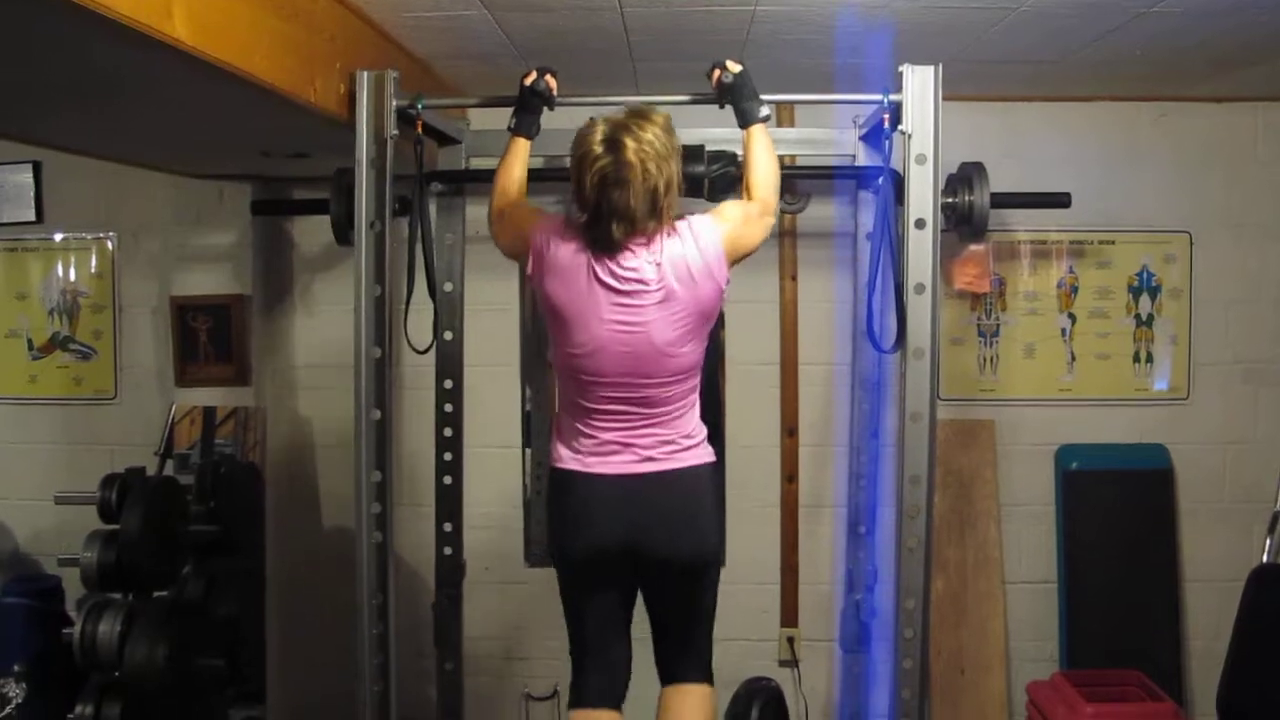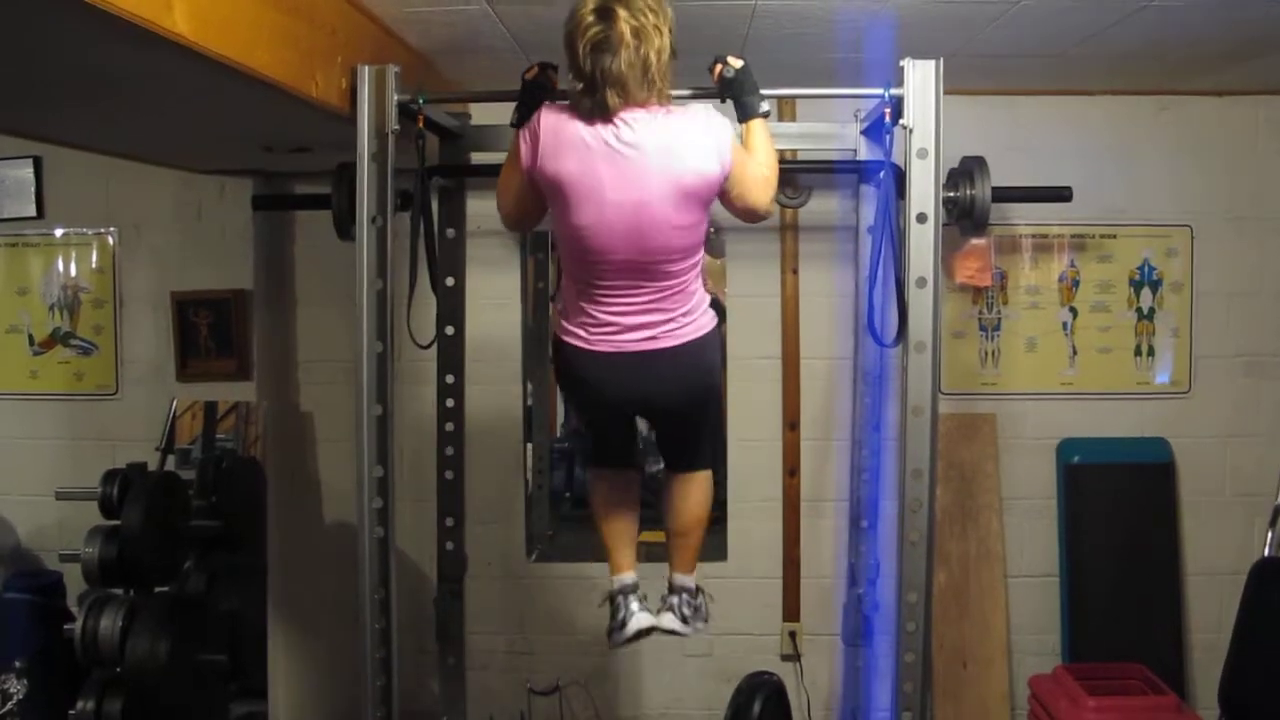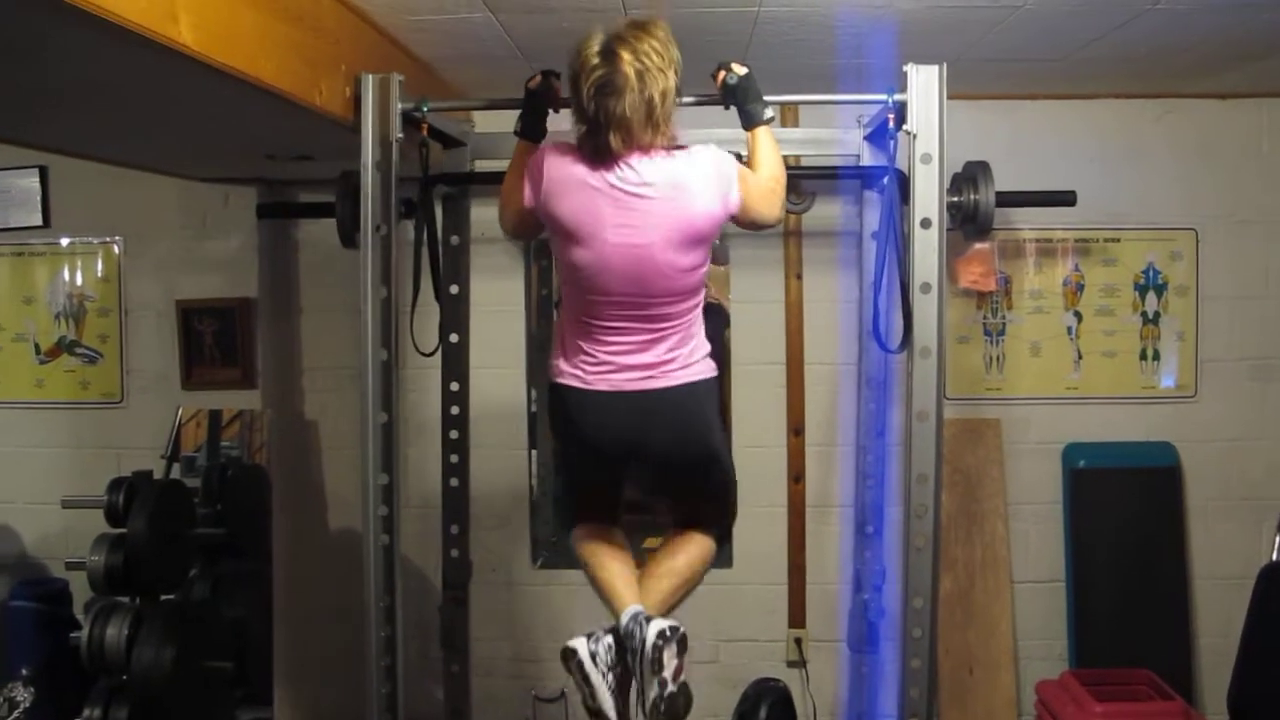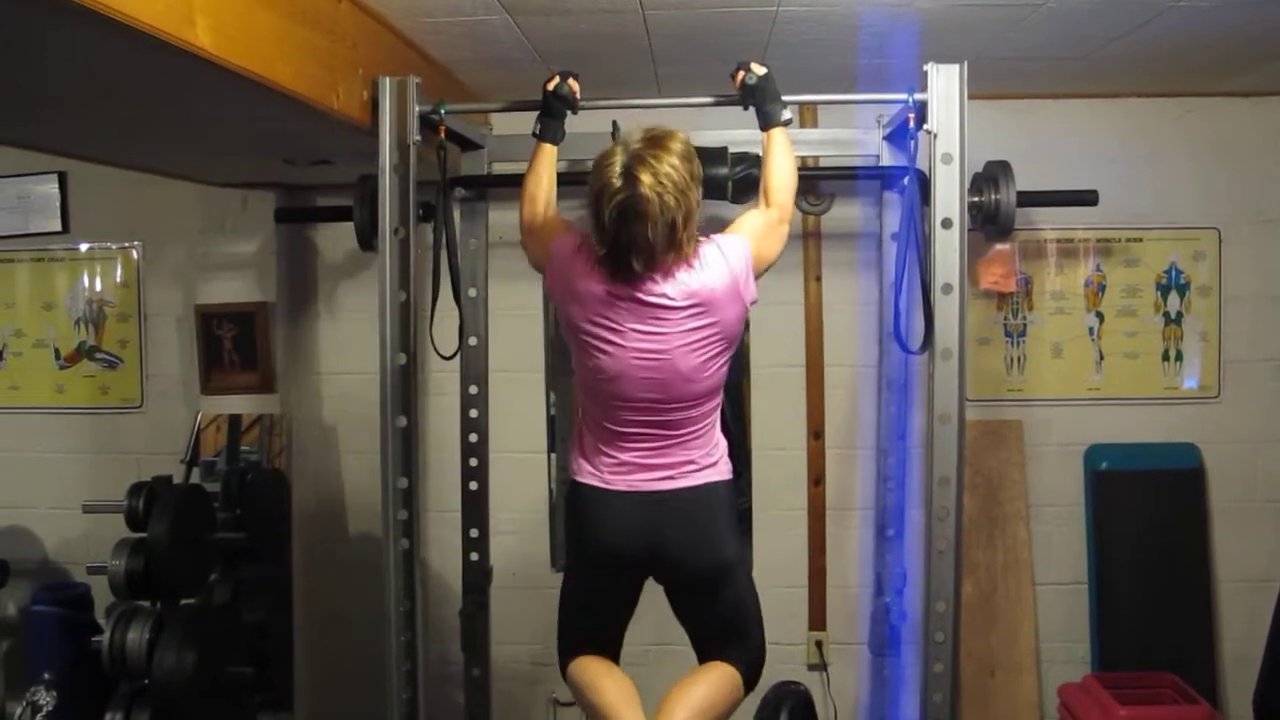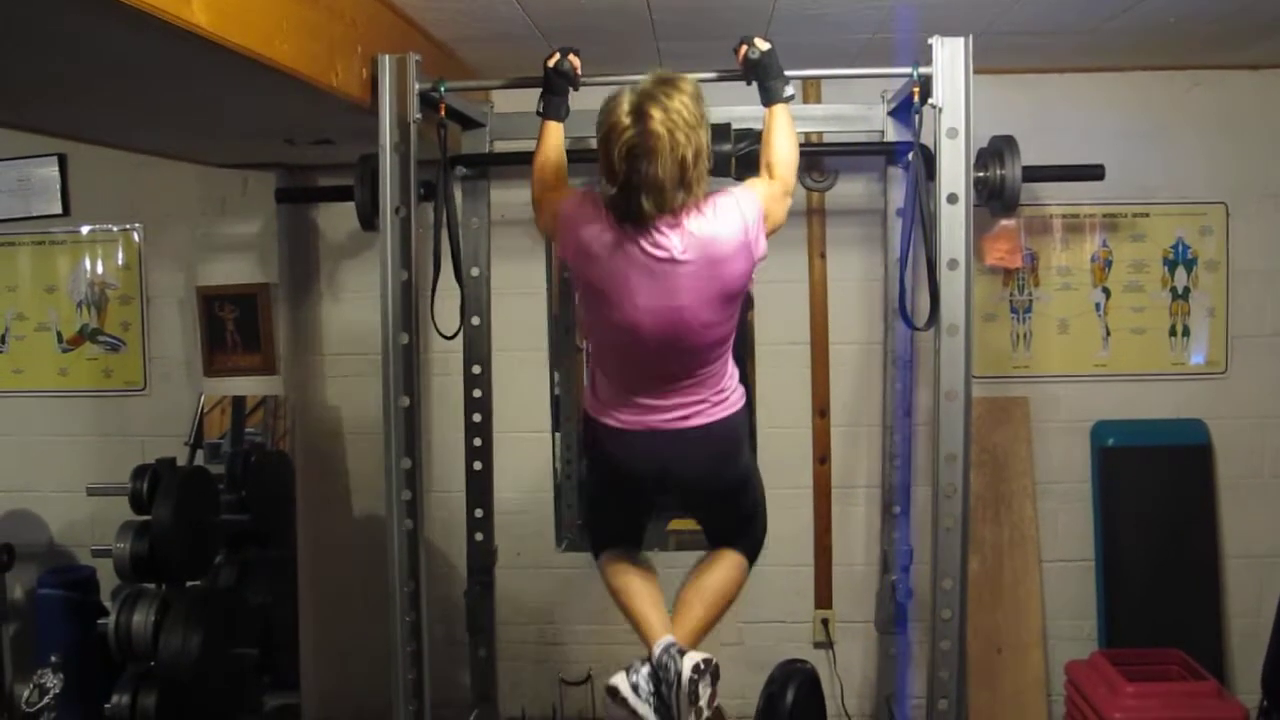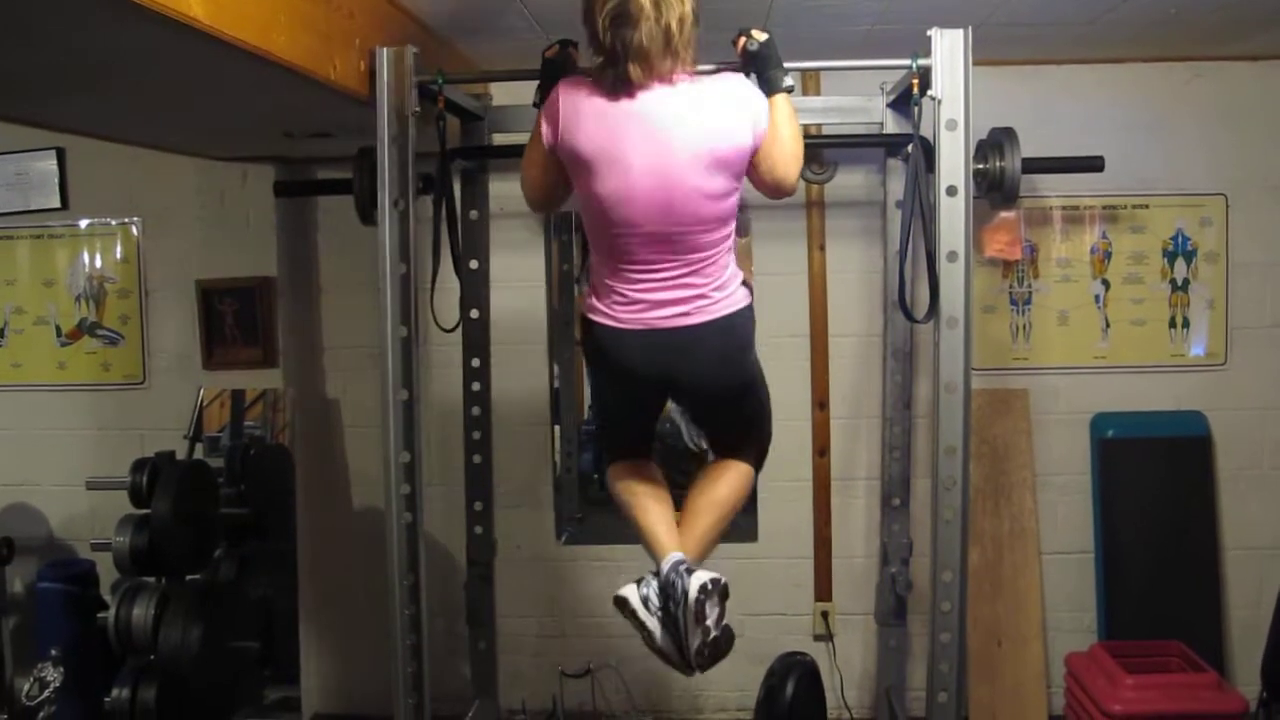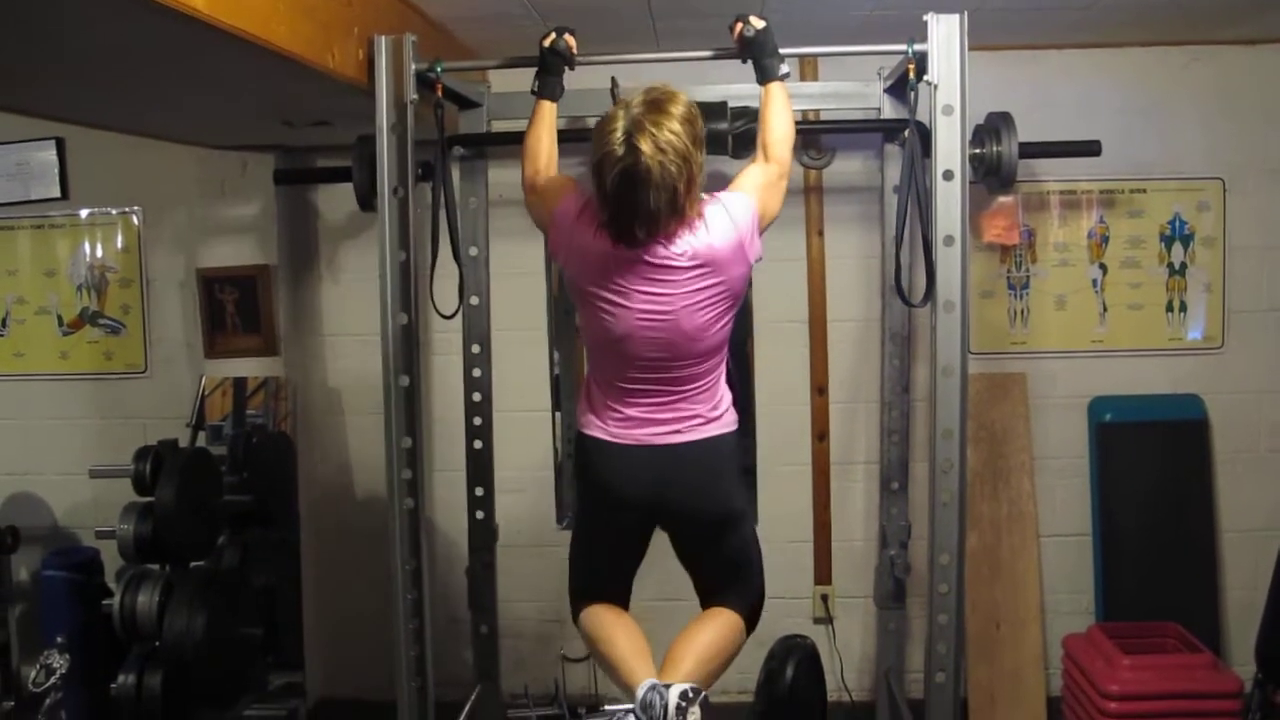
dt=0.7s
person 1, frame 1
left shoulder: (555, 254)
right shoulder: (700, 249)
left elbow: (502, 218)
right elbow: (763, 205)
left wrist: (524, 121)
right wrist: (751, 110)
left hip: (584, 497)
right hip: (682, 495)
right knee: (687, 665)
person 1, frame 2
left shoulder: (549, 133)
right shoulder: (704, 131)
left elbow: (514, 216)
right elbow: (759, 201)
right wrist: (752, 109)
left hip: (587, 358)
right hip: (685, 354)
left knee: (608, 456)
right knee: (691, 459)
left ankle: (625, 595)
right ankle: (683, 594)
person 1, frame 3
left shoulder: (555, 174)
right shoulder: (707, 173)
left elbow: (513, 220)
right elbow: (770, 204)
left wrist: (530, 126)
right wrist: (753, 111)
left hip: (583, 403)
right hip: (681, 401)
left knee: (590, 517)
right knee: (706, 519)
left ankle: (626, 622)
right ankle: (654, 623)
person 1, frame 4
left shoulder: (574, 277)
right shoulder: (724, 274)
left elbow: (532, 219)
right elbow: (779, 208)
left wrist: (550, 126)
right wrist: (771, 112)
left hip: (602, 509)
right hip: (698, 509)
left knee: (584, 650)
right knee: (737, 655)
person 1, frame 5
left shoulder: (587, 232)
right shoulder: (732, 224)
left elbow: (544, 200)
right elbow: (780, 181)
left wrist: (553, 103)
right wrist: (774, 88)
left hip: (616, 438)
right hip: (714, 435)
left knee: (613, 544)
right knee: (738, 538)
left ankle: (660, 648)
right ankle: (679, 655)
person 1, frame 6
left shoulder: (570, 104)
right shoulder: (734, 97)
left elbow: (539, 196)
right elbow: (783, 178)
right wrist: (775, 78)
left hip: (617, 336)
right hip: (715, 331)
left knee: (625, 452)
right knee: (743, 444)
left ankle: (668, 569)
right ankle: (684, 574)
person 1, frame 7
left shoulder: (579, 238)
right shoulder: (728, 235)
left elbow: (538, 178)
right elbow: (775, 160)
left wrist: (548, 81)
right wrist: (769, 65)
left hip: (609, 461)
right hip: (703, 458)
left knee: (596, 598)
right knee: (736, 598)
